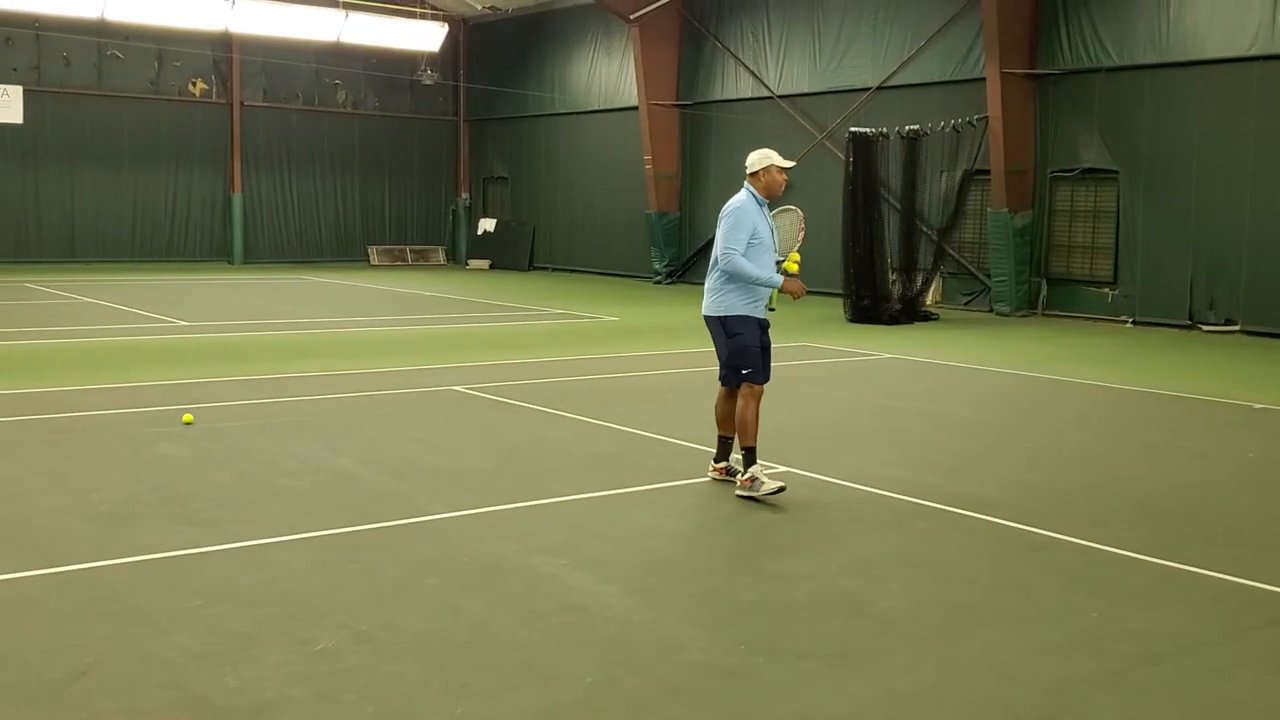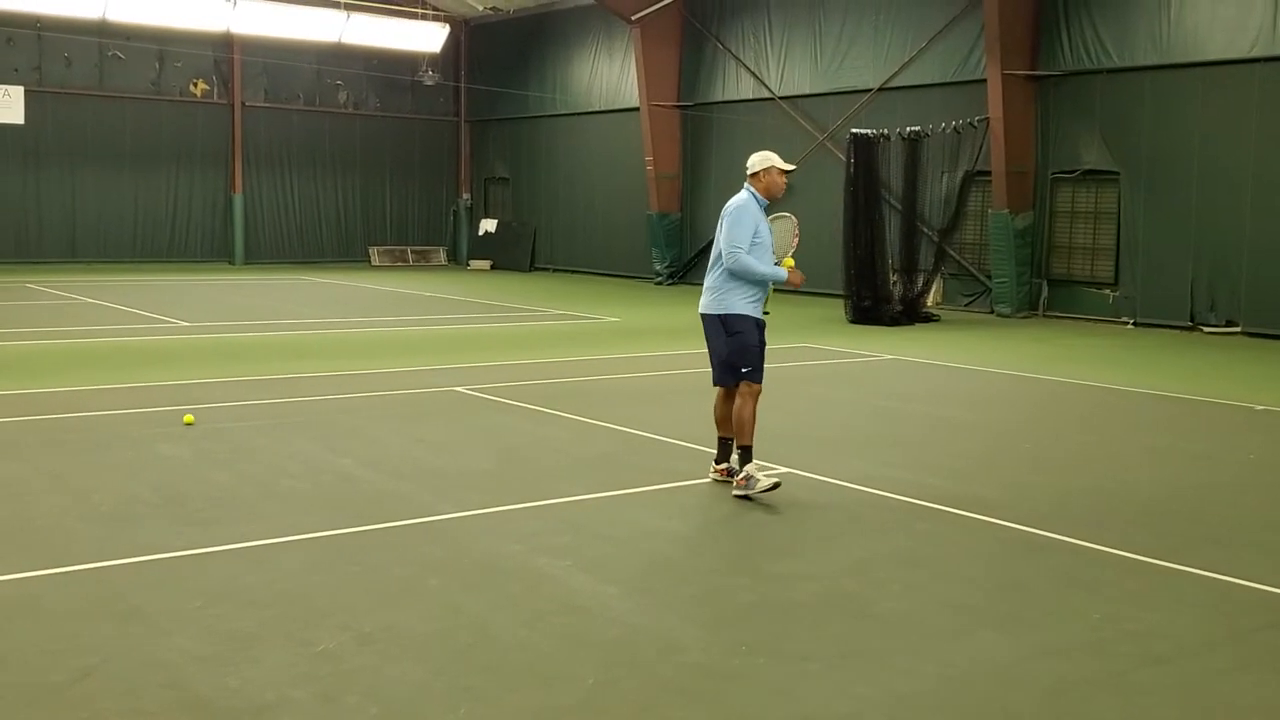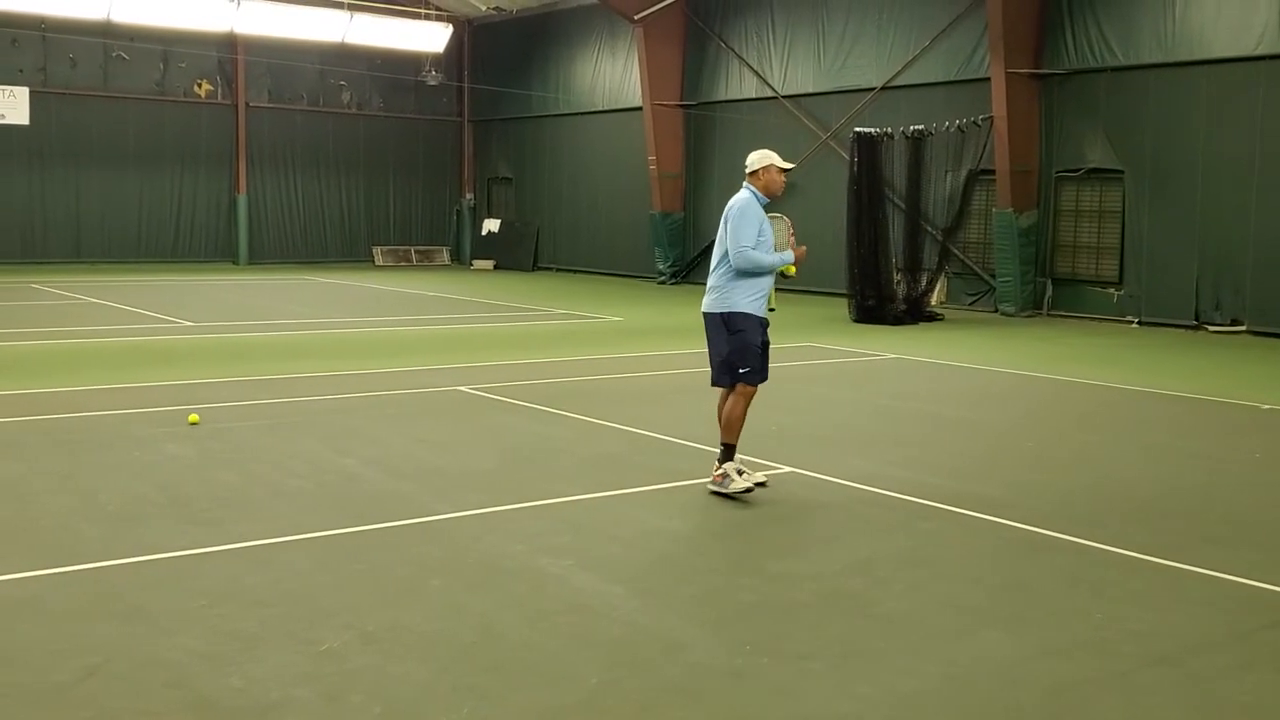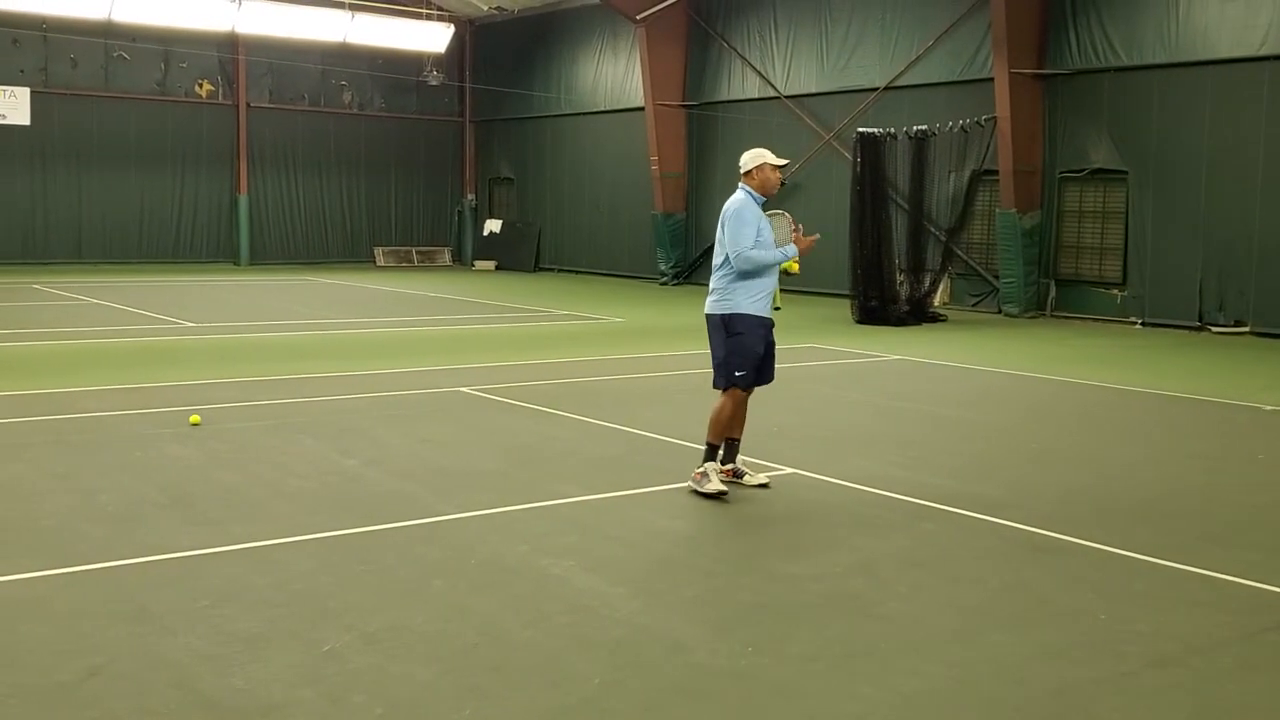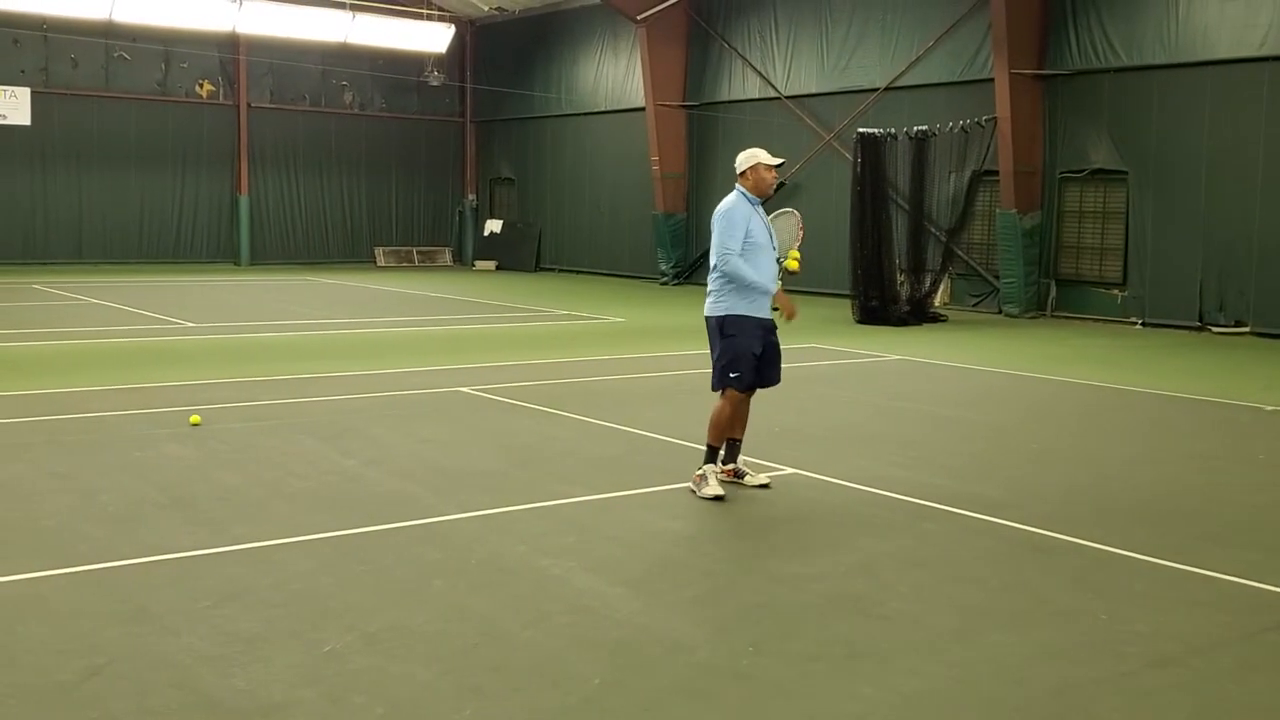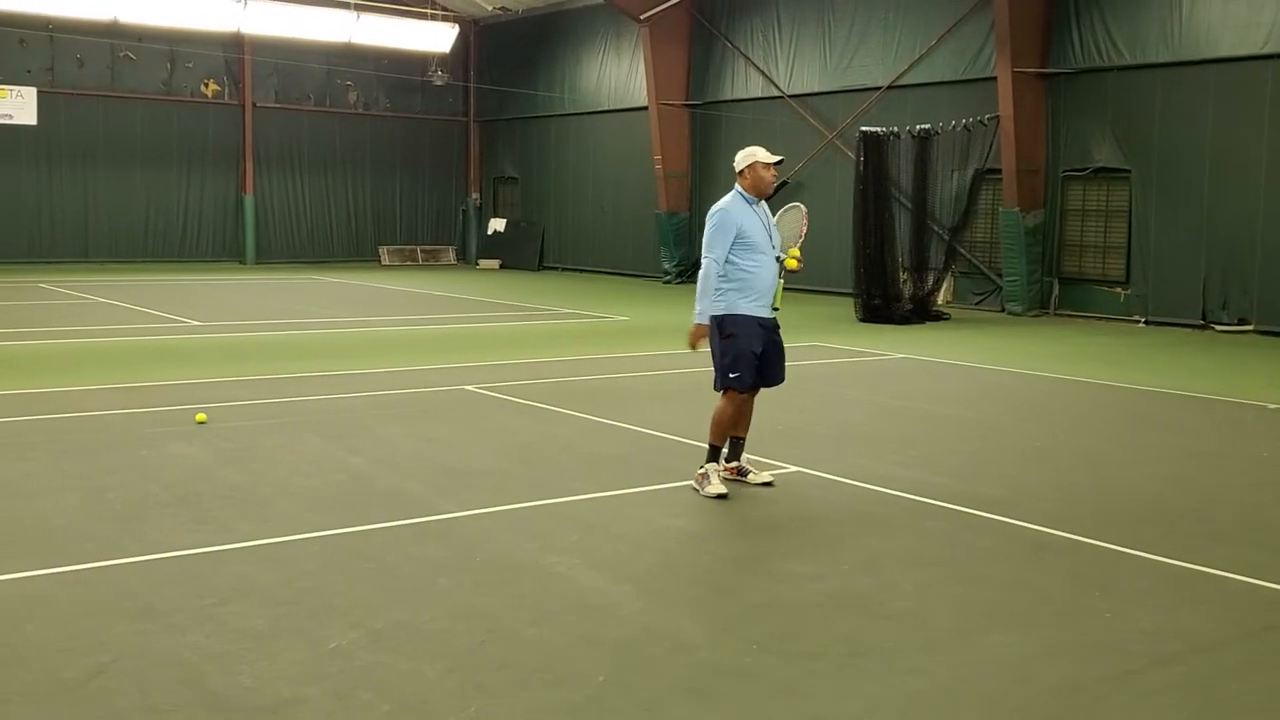
dt=0.2s
person 1, frame 1
left shoulder: (759, 208)
right shoulder: (740, 208)
right elbow: (729, 260)
left wrist: (783, 265)
right wrist: (779, 281)
left hip: (747, 312)
right hip: (731, 312)
left knee: (733, 385)
right knee: (751, 387)
left ankle: (721, 462)
right ankle: (750, 473)
person 1, frame 2
left shoulder: (755, 208)
right shoulder: (742, 207)
right elbow: (734, 259)
left wrist: (778, 270)
right wrist: (783, 275)
left hip: (743, 311)
right hip: (729, 312)
left knee: (731, 386)
right knee: (748, 387)
left ankle: (722, 463)
right ankle: (746, 473)
person 1, frame 3
left shoulder: (753, 205)
right shoulder: (745, 205)
right elbow: (742, 258)
left wrist: (781, 260)
right wrist: (789, 257)
left hip: (746, 311)
right hip: (732, 311)
left knee: (735, 386)
right knee: (743, 387)
left ankle: (727, 462)
right ankle: (725, 470)
person 1, frame 4
left shoulder: (751, 206)
right shoulder: (741, 206)
right elbow: (742, 259)
left wrist: (784, 263)
right wrist: (791, 250)
left hip: (752, 313)
right hip: (734, 313)
left knee: (742, 390)
right knee: (735, 390)
left ankle: (729, 463)
right ankle: (706, 468)
person 1, frame 5
left shoulder: (754, 209)
right shoulder: (732, 209)
right elbow: (727, 262)
left wrist: (775, 283)
right wrist: (774, 291)
left hip: (756, 315)
right hip: (733, 316)
left knee: (746, 390)
right knee: (733, 392)
left ankle: (730, 464)
right ankle: (706, 469)
person 1, frame 6
left shoulder: (762, 209)
right shoulder: (726, 211)
right elbow: (710, 266)
left wrist: (786, 262)
right wrist: (700, 318)
left hip: (761, 316)
right hip: (733, 317)
left knee: (750, 390)
right knee: (734, 392)
left ankle: (733, 461)
right ankle: (708, 468)
